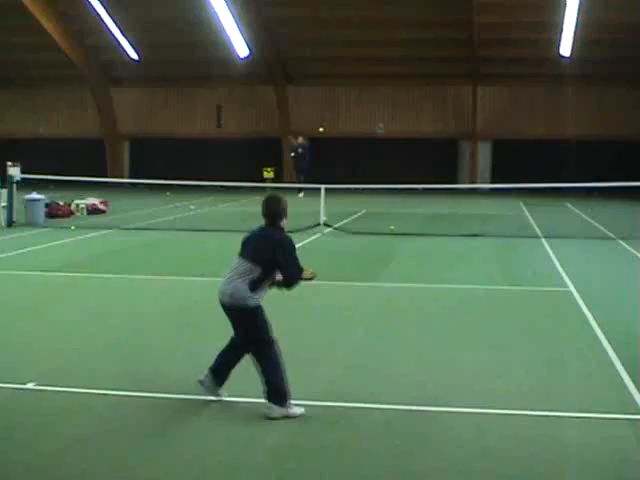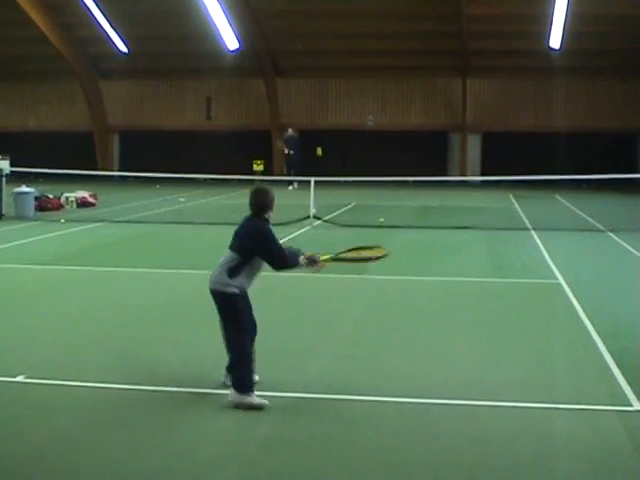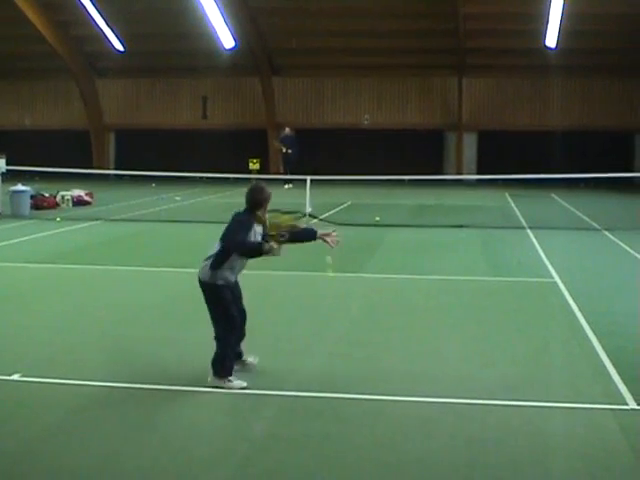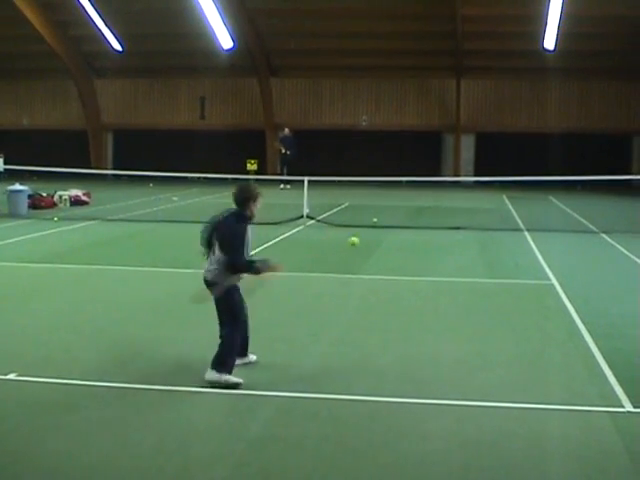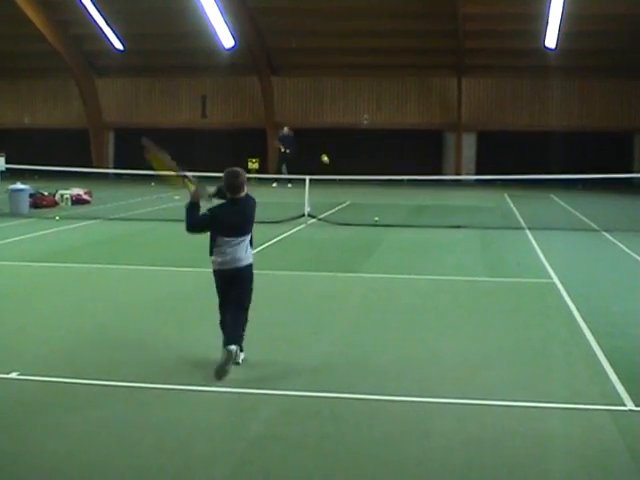
dt=0.3s
person 1, frame 1
left shoulder: (254, 237)
right shoulder: (283, 241)
right elbow: (292, 277)
left wrist: (274, 278)
right wrist: (303, 275)
left hip: (228, 295)
right hip: (244, 301)
left knee: (242, 340)
right knee: (266, 348)
left ankle: (213, 378)
right ankle: (279, 403)
person 1, frame 2
left shoulder: (250, 226)
right shoulder: (260, 230)
left elbow: (275, 252)
right elbow: (280, 261)
left wrist: (301, 255)
right wrist: (300, 259)
left hip: (226, 284)
right hip: (226, 288)
left knee: (246, 330)
right knee: (242, 335)
left ankle: (235, 374)
right ankle: (242, 391)
person 1, frame 3
left shoulder: (259, 224)
right shoulder: (241, 221)
left elbow: (288, 233)
right elbow: (240, 248)
left wrist: (318, 234)
right wrist: (263, 248)
left hip: (227, 278)
right hip: (213, 278)
left knee: (238, 319)
right knee: (229, 324)
left ankle: (235, 356)
right ankle: (220, 375)
person 1, frame 4
left shoulder: (228, 217)
right shoulder: (237, 227)
left elbow: (208, 231)
right elbow: (236, 263)
right wrist: (259, 266)
left hip: (222, 277)
right hip: (221, 280)
left knee: (238, 314)
right knee: (235, 322)
left ankle: (240, 353)
right ankle: (219, 371)
person 1, frame 5
left shoulder: (218, 212)
right shoulder: (250, 203)
left elbow: (193, 226)
right elbow: (237, 195)
left wrist: (193, 202)
right wrist: (218, 192)
left hip: (221, 268)
right hip: (243, 266)
left knee: (227, 310)
right knee: (238, 311)
left ankle: (233, 350)
right ankle: (233, 347)
